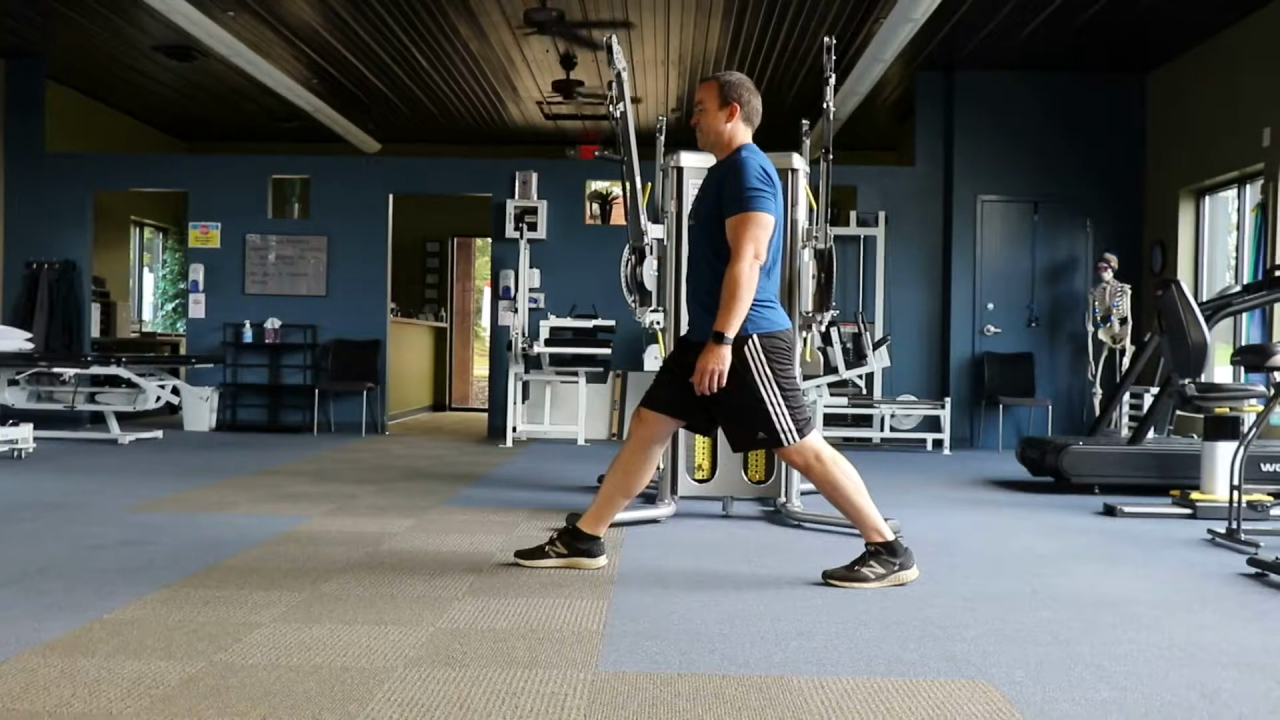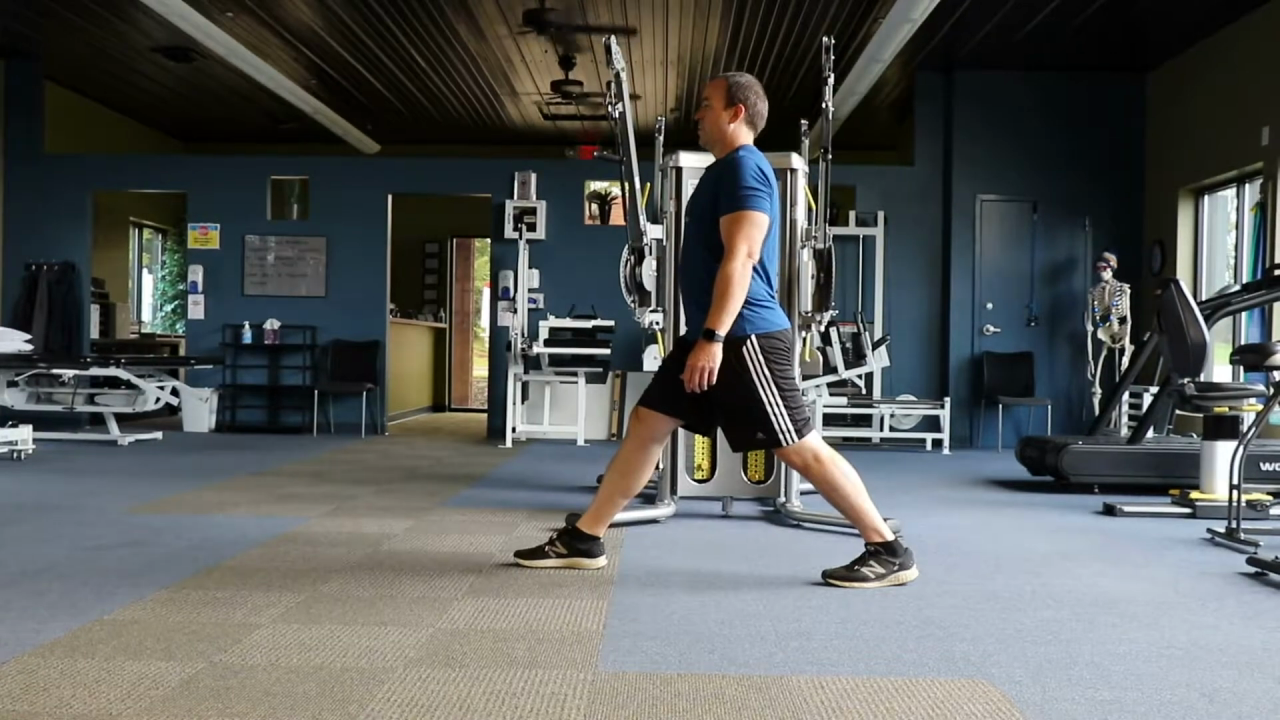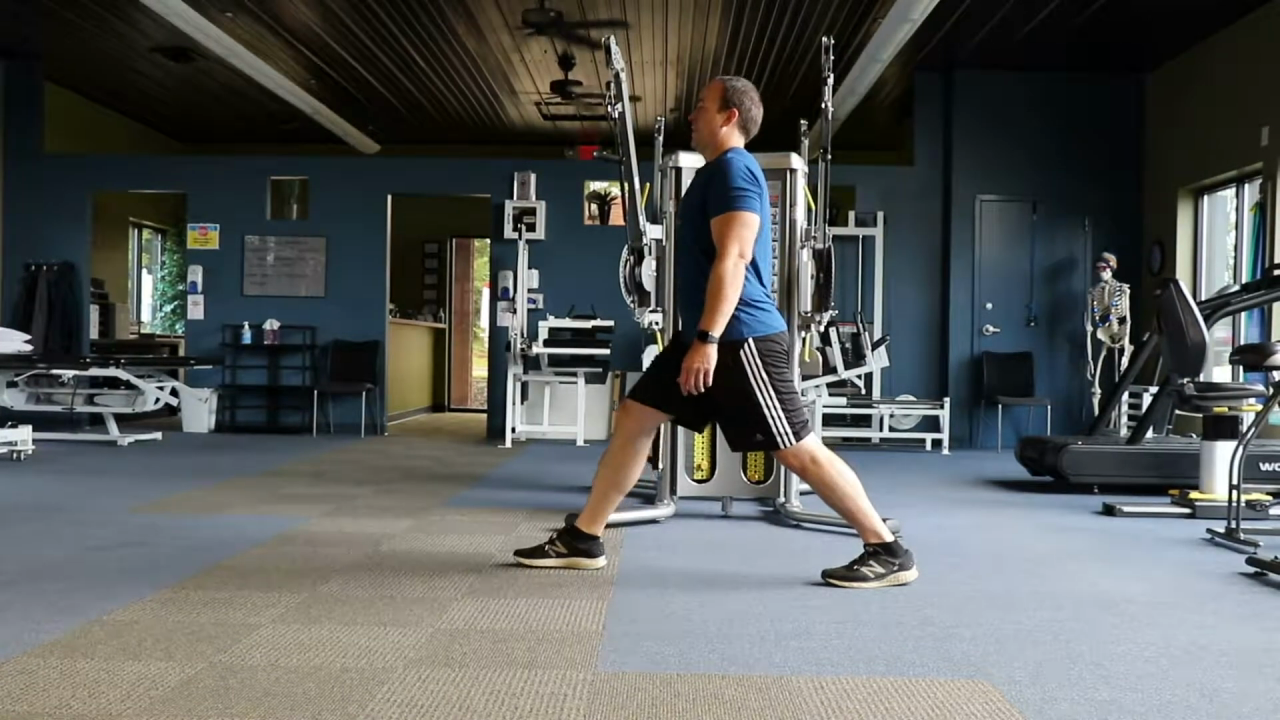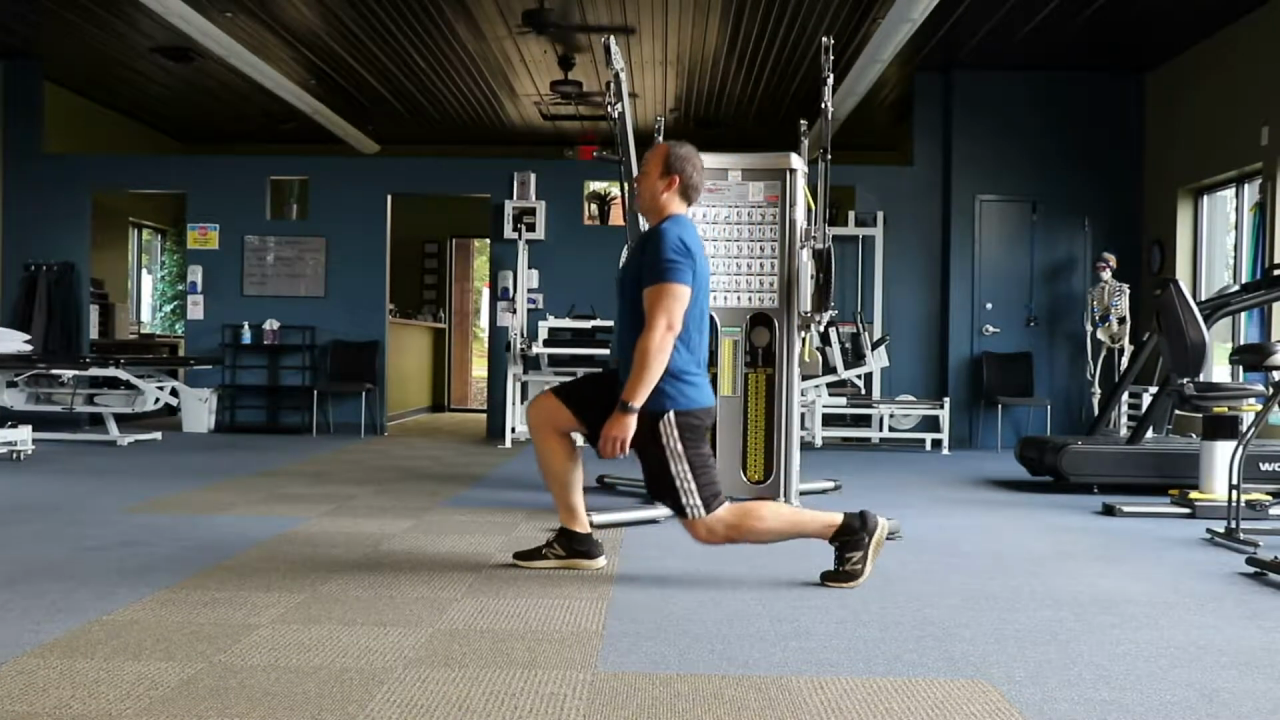
dt=0.7s
person 1, frame 1
left shoulder: (747, 168)
right shoulder: (728, 170)
left elbow: (748, 259)
left wrist: (722, 341)
left hip: (746, 338)
right hip: (711, 334)
left knee: (801, 447)
right knee: (647, 426)
left ankle: (890, 551)
right ankle: (582, 539)
person 1, frame 2
left shoulder: (743, 167)
right shoulder: (727, 170)
left elbow: (741, 258)
left wrist: (713, 338)
left hip: (743, 336)
right hip: (712, 334)
left knee: (799, 447)
right knee: (646, 425)
left ankle: (889, 550)
right ankle: (582, 538)
person 1, frame 3
left shoulder: (733, 168)
right shoulder: (719, 172)
left elbow: (733, 258)
left wrist: (707, 339)
left hip: (741, 337)
right hip: (712, 335)
left knee: (797, 449)
right knee: (633, 418)
left ankle: (888, 551)
right ankle: (583, 539)
person 1, frame 4
left shoulder: (668, 237)
right shoulder: (669, 236)
left elbow: (663, 329)
left wrist: (627, 409)
left hip: (669, 401)
right hip: (650, 388)
left knee: (712, 525)
right knee: (544, 413)
left ankle: (850, 527)
right ankle: (577, 539)
